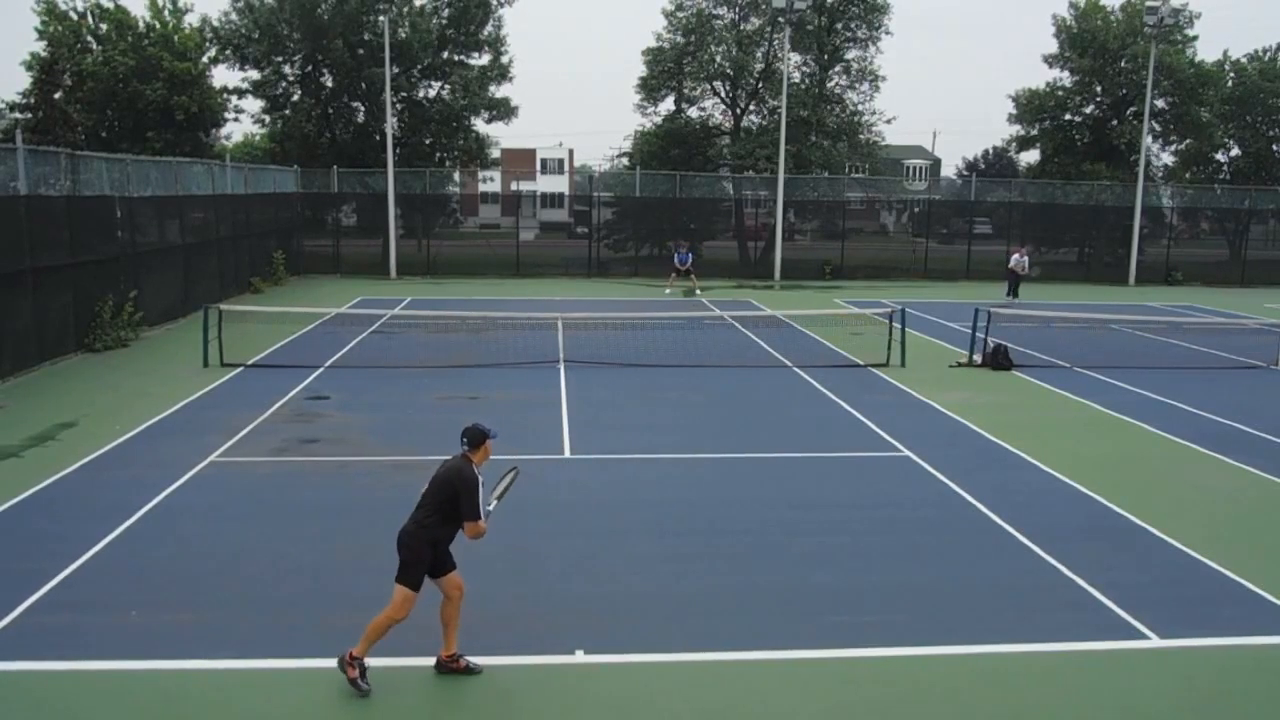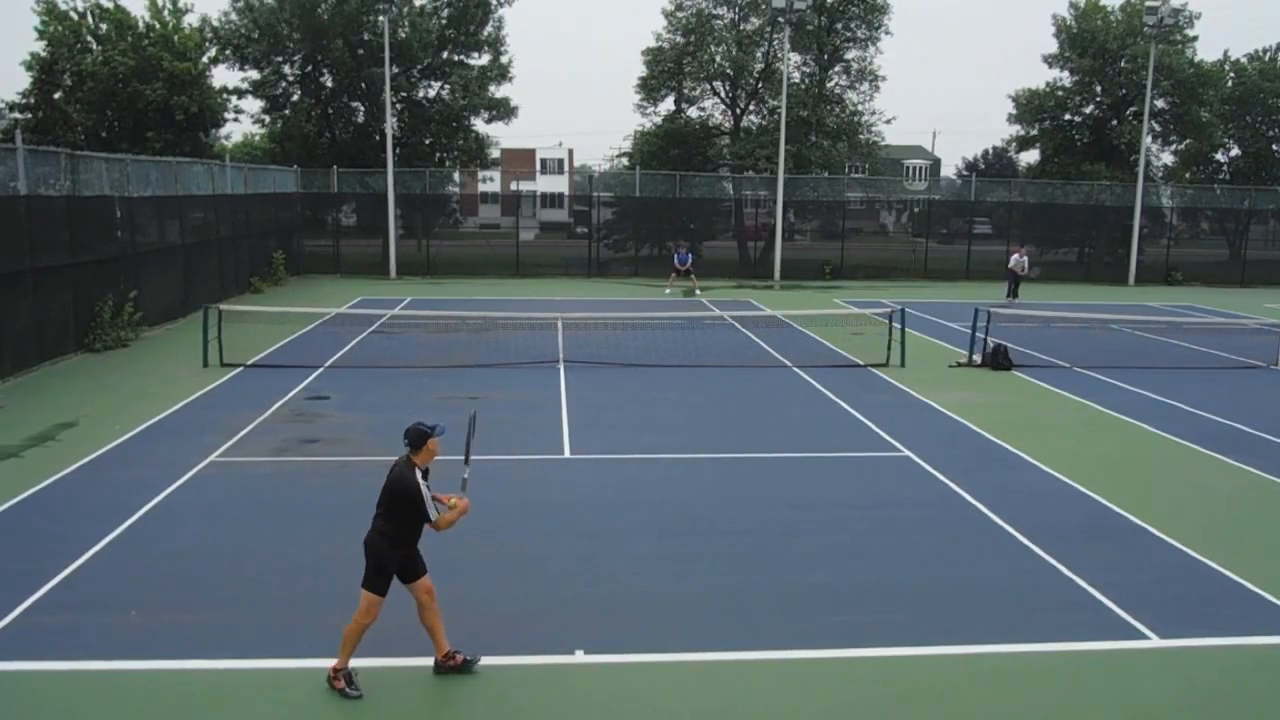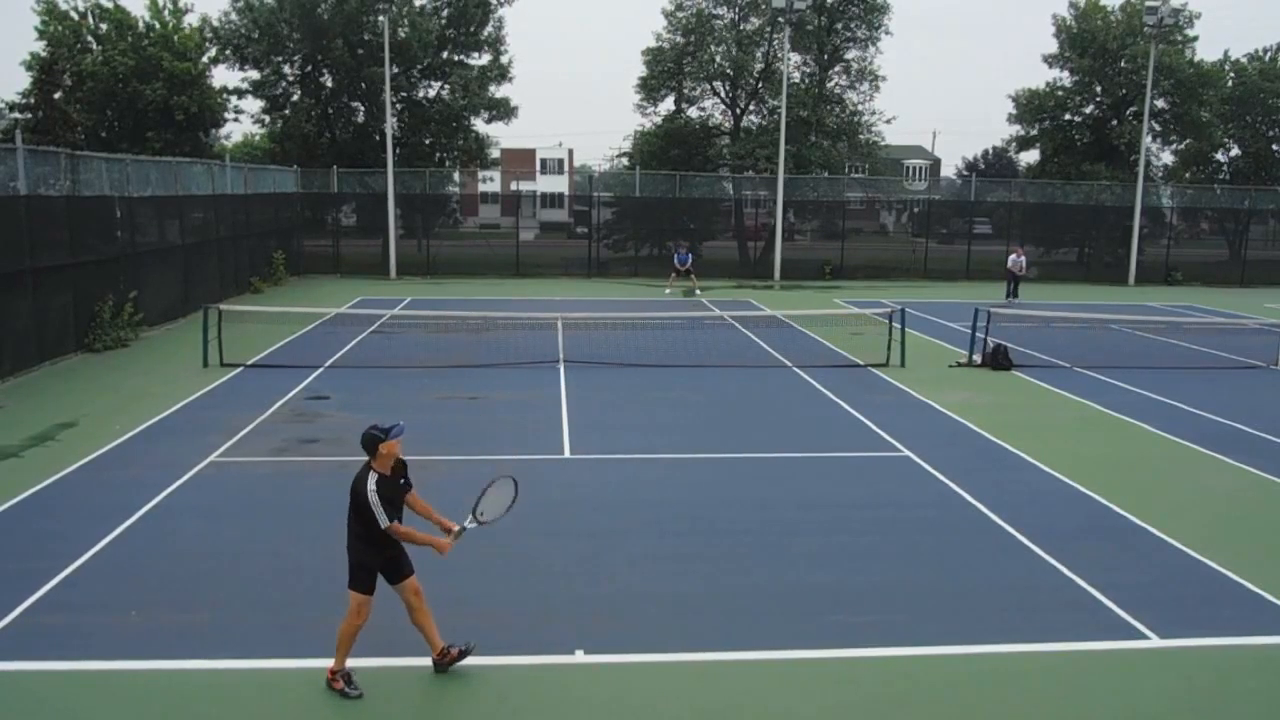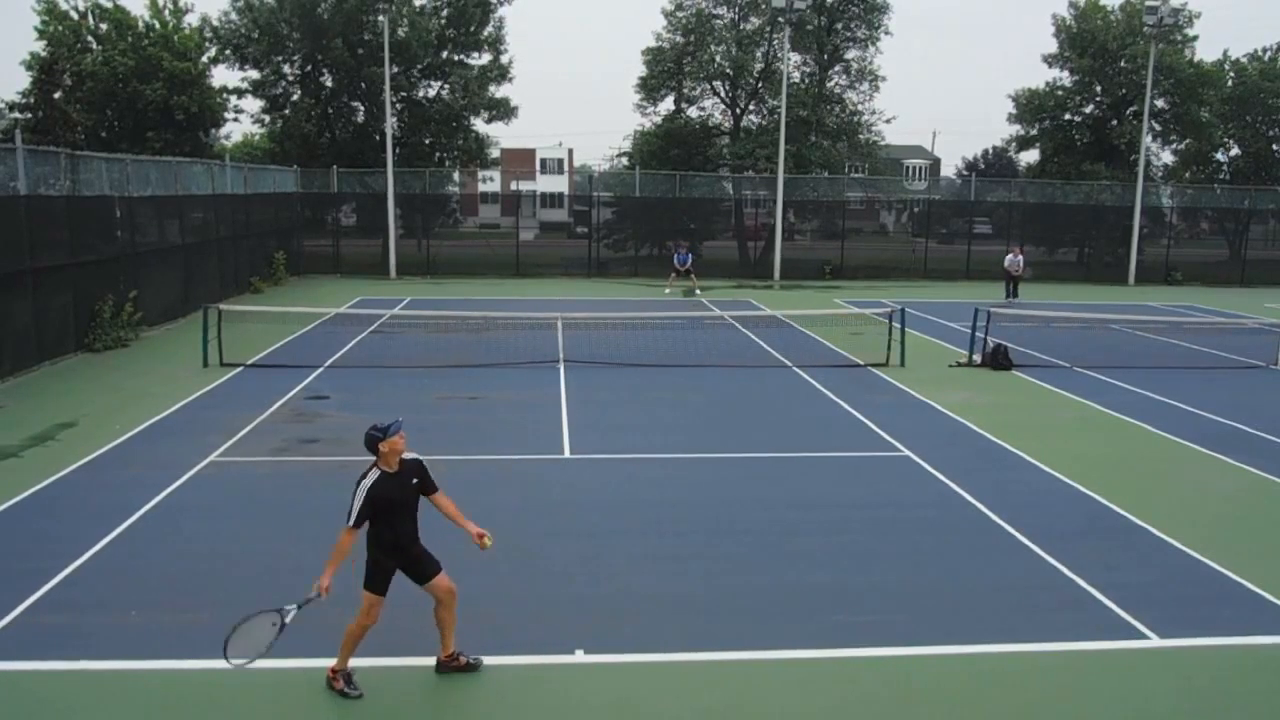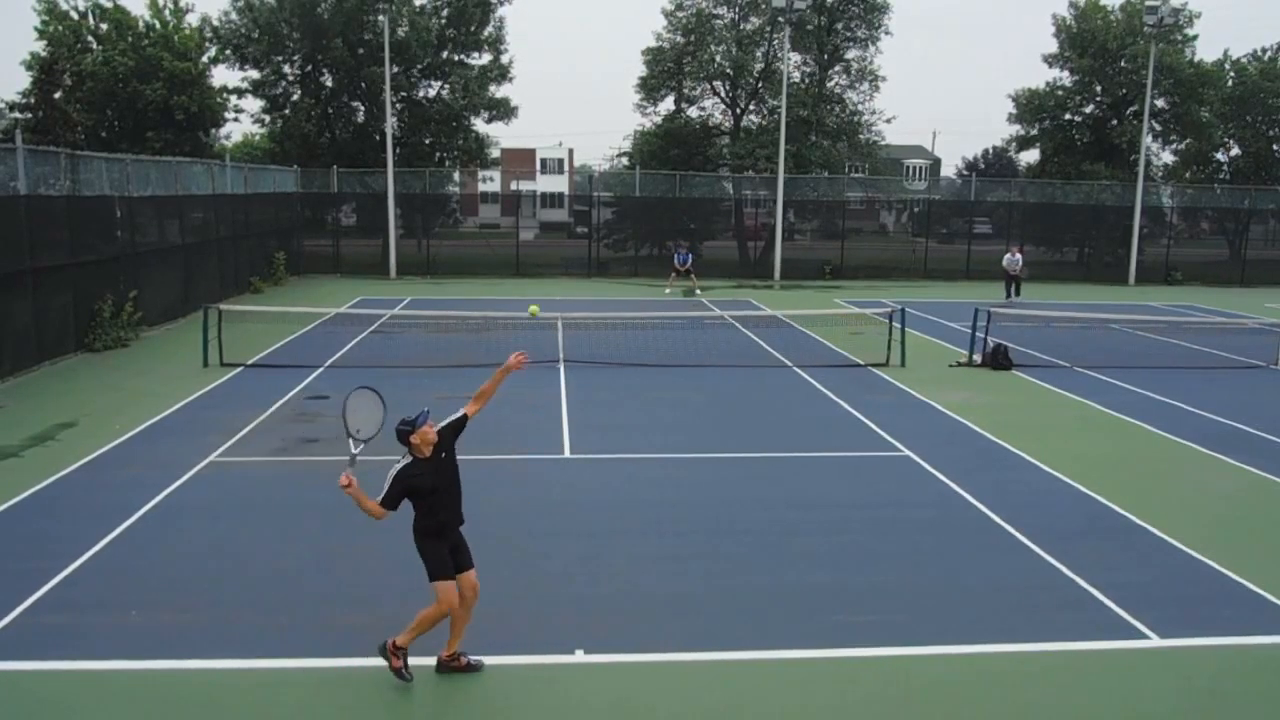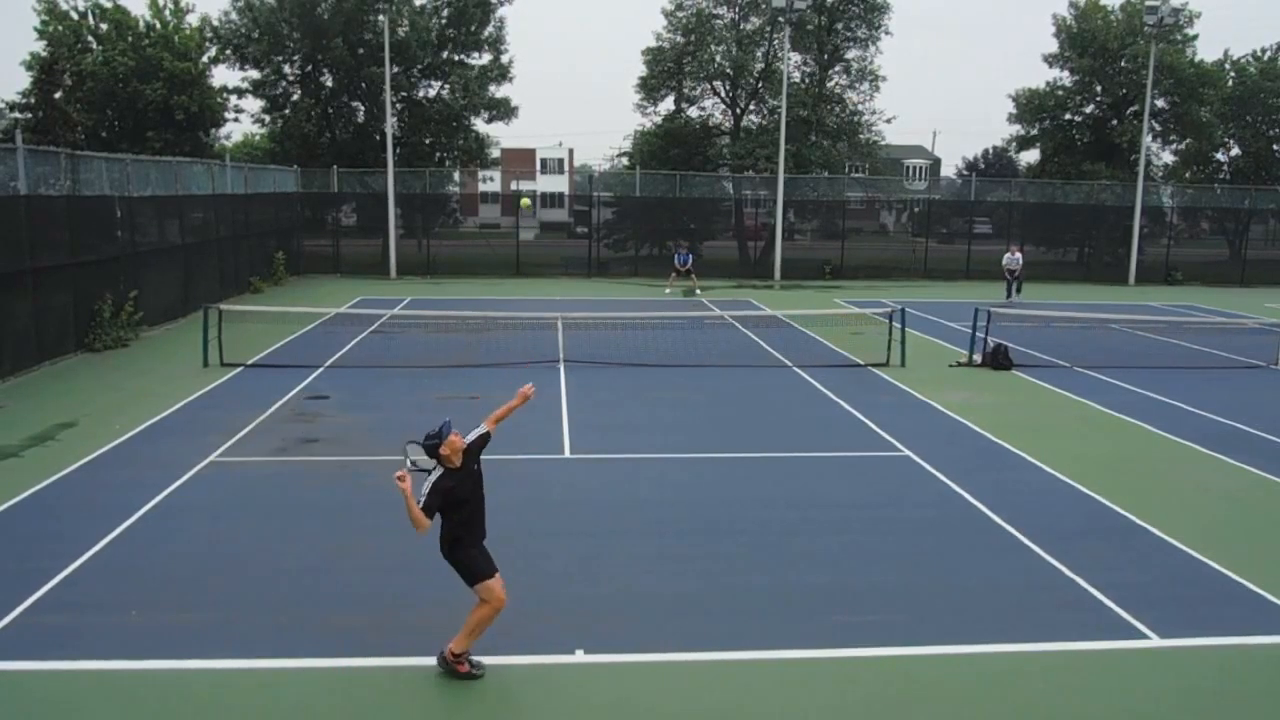
dt=0.3s
person 1, frame 1
left shoulder: (455, 464)
right shoulder: (472, 478)
right elbow: (472, 532)
left wrist: (459, 517)
right wrist: (482, 527)
left hip: (432, 541)
right hip: (417, 543)
left knee: (455, 590)
right knee: (399, 611)
left ankle: (449, 657)
right ankle: (354, 659)
person 1, frame 2
left shoulder: (409, 463)
right shoulder: (412, 482)
right elbow: (438, 524)
left wrist: (438, 498)
right wrist: (460, 509)
left hip: (403, 546)
right hip: (383, 548)
left knee: (426, 594)
right knee: (367, 614)
left ankle: (444, 656)
right ankle: (339, 670)
person 1, frame 3
left shoulder: (398, 465)
right shoulder: (368, 487)
left elbow: (409, 496)
right elbow: (395, 530)
left wrist: (440, 521)
right wrist: (437, 543)
left hip: (389, 544)
right hip: (364, 550)
left knee: (414, 595)
right knee: (358, 615)
left ankle: (441, 653)
right ankle: (337, 672)
person 1, frame 4
left shoulder: (414, 464)
right shoulder: (368, 486)
left elbow: (437, 497)
right elbow: (349, 532)
left wrist: (468, 526)
right wrist: (328, 573)
left hip: (411, 547)
right hip: (381, 554)
left knee: (447, 592)
right knee: (368, 617)
left ankle: (448, 657)
right ankle: (338, 671)
person 1, frame 5
left shoulder: (444, 437)
right shoulder: (402, 474)
left elbow: (476, 403)
right elbow: (379, 512)
left wrist: (504, 370)
right wrist: (354, 492)
left hip: (452, 532)
right hip: (430, 538)
left knee: (469, 591)
right knee: (448, 604)
left ankle: (450, 655)
right ankle: (397, 646)
person 1, frame 6
left shoulder: (470, 450)
right shoulder: (437, 484)
left elbow: (490, 421)
right elbow: (421, 525)
left wrist: (519, 401)
right wrist: (408, 494)
left hip: (473, 541)
right hip: (459, 546)
left knee: (492, 598)
right knee: (496, 600)
left ankle: (458, 651)
right ankle: (453, 654)
